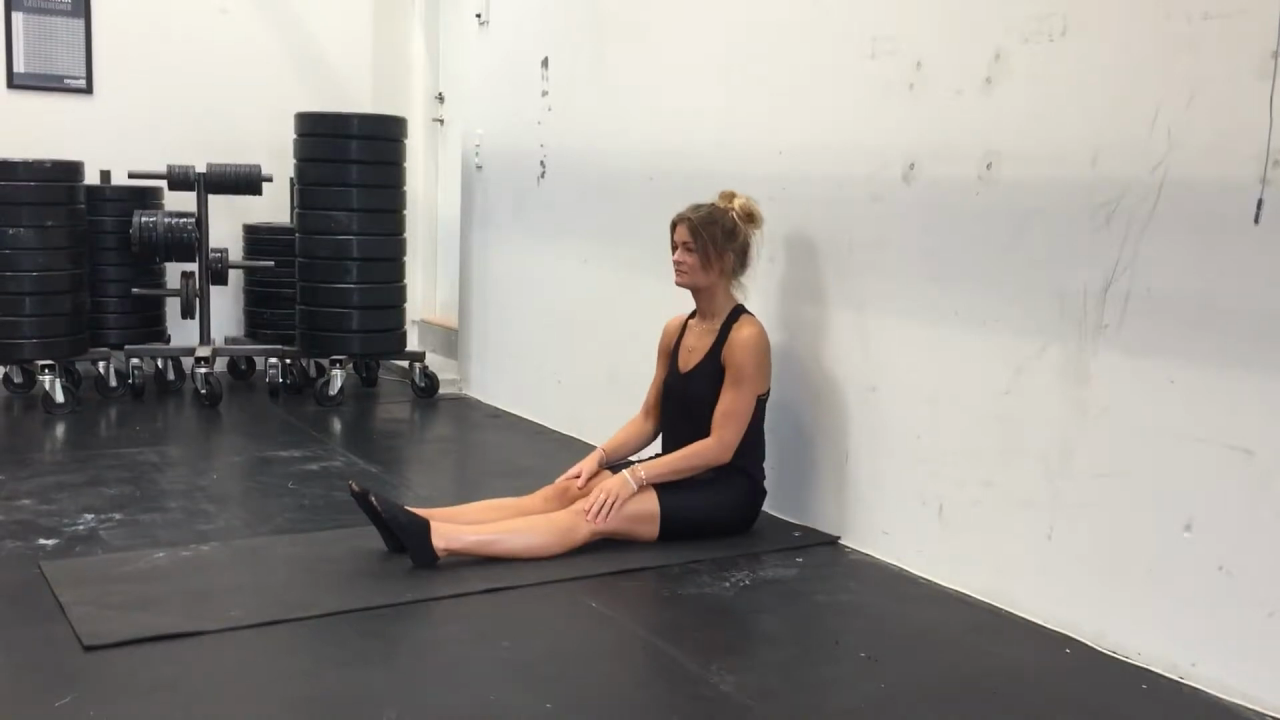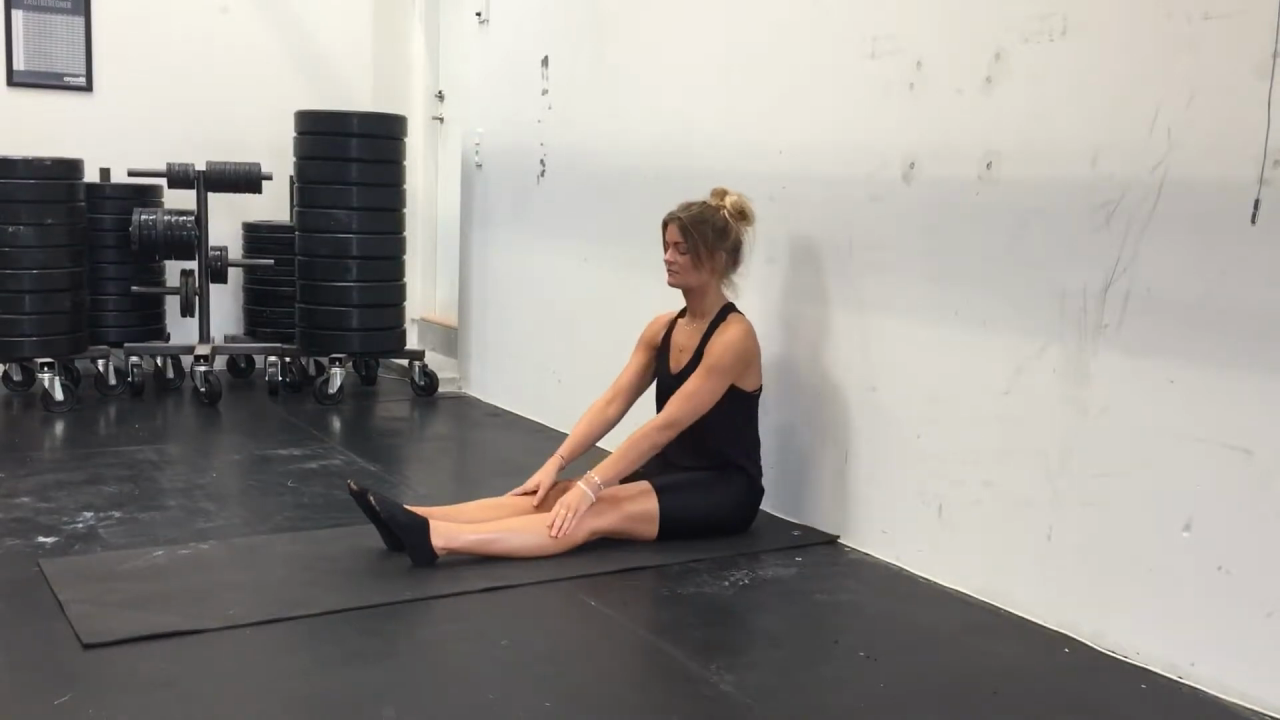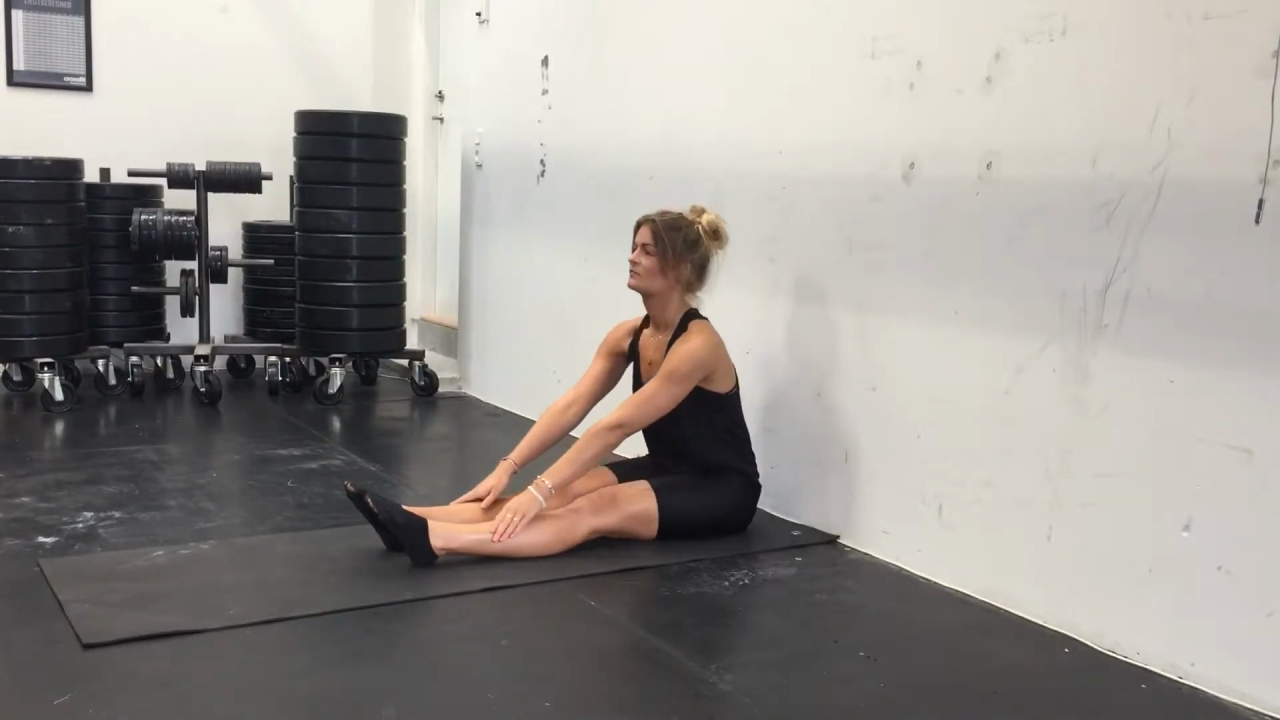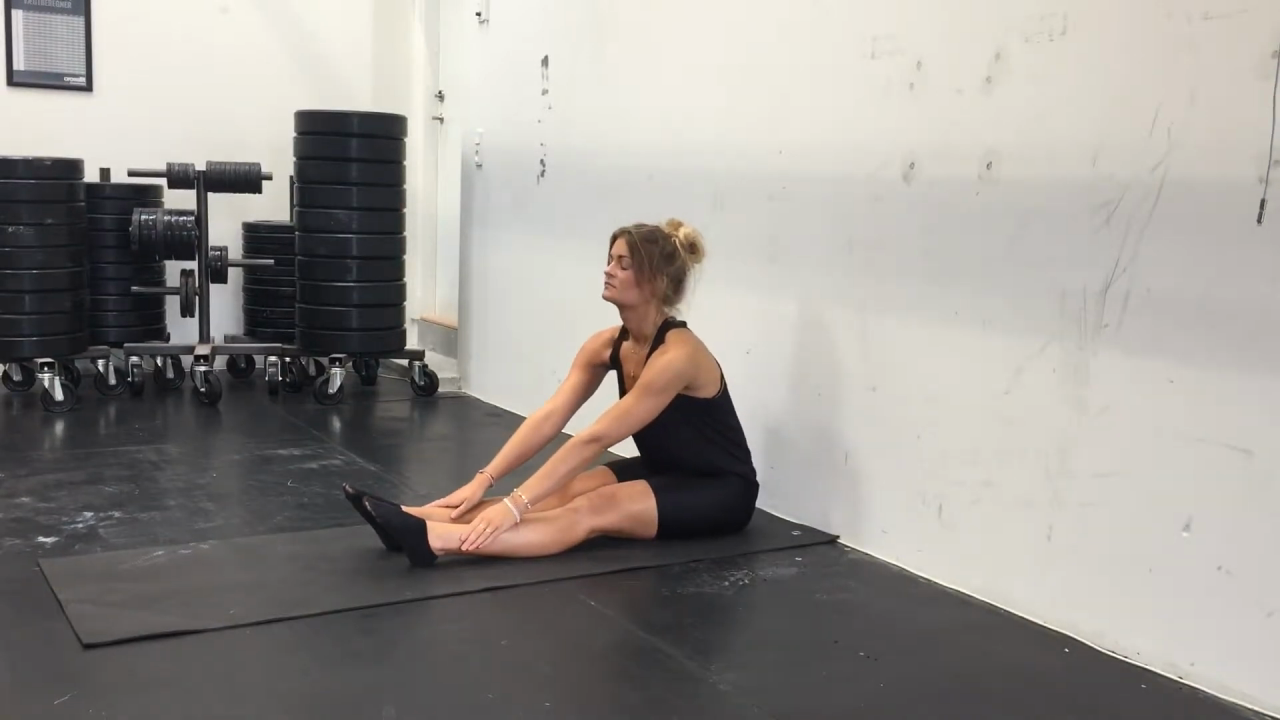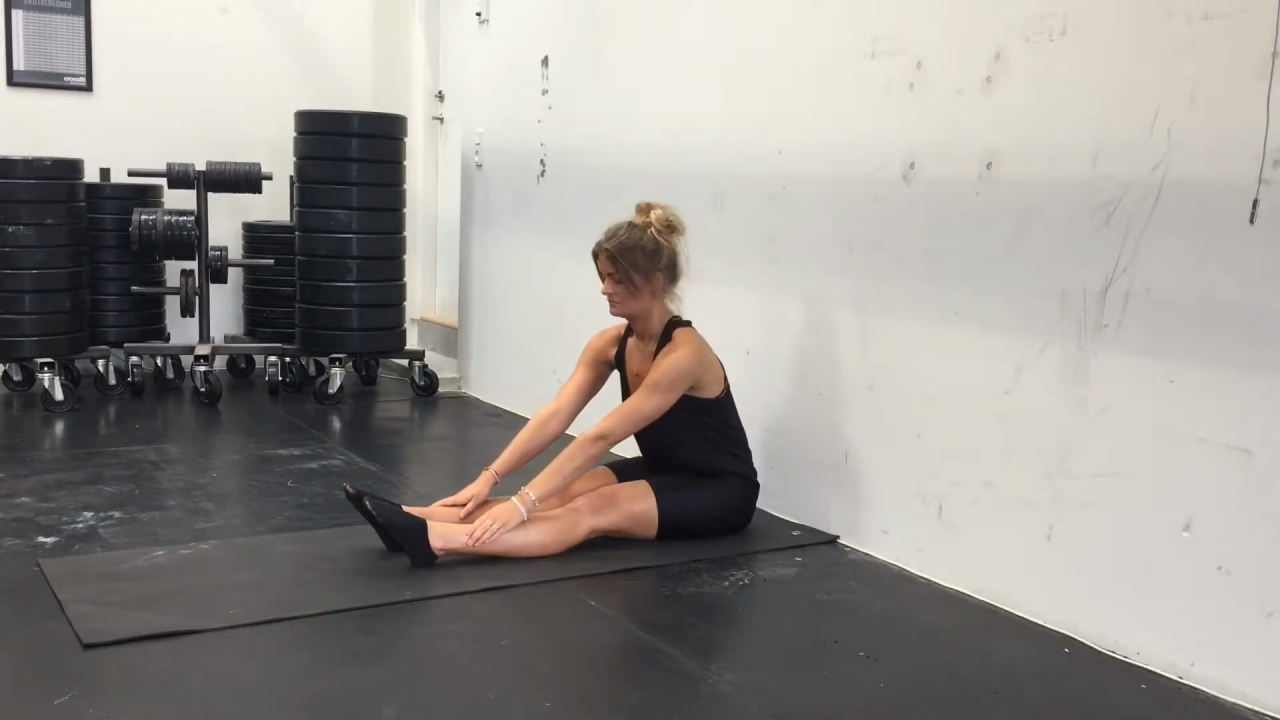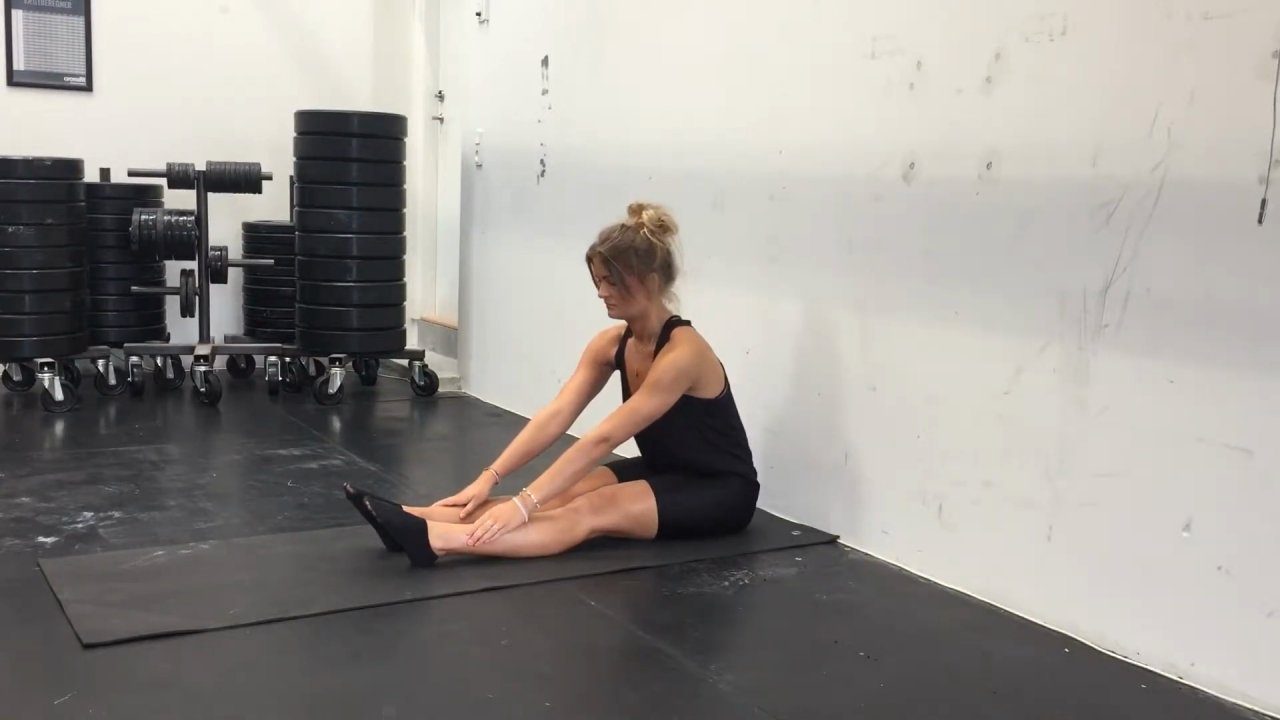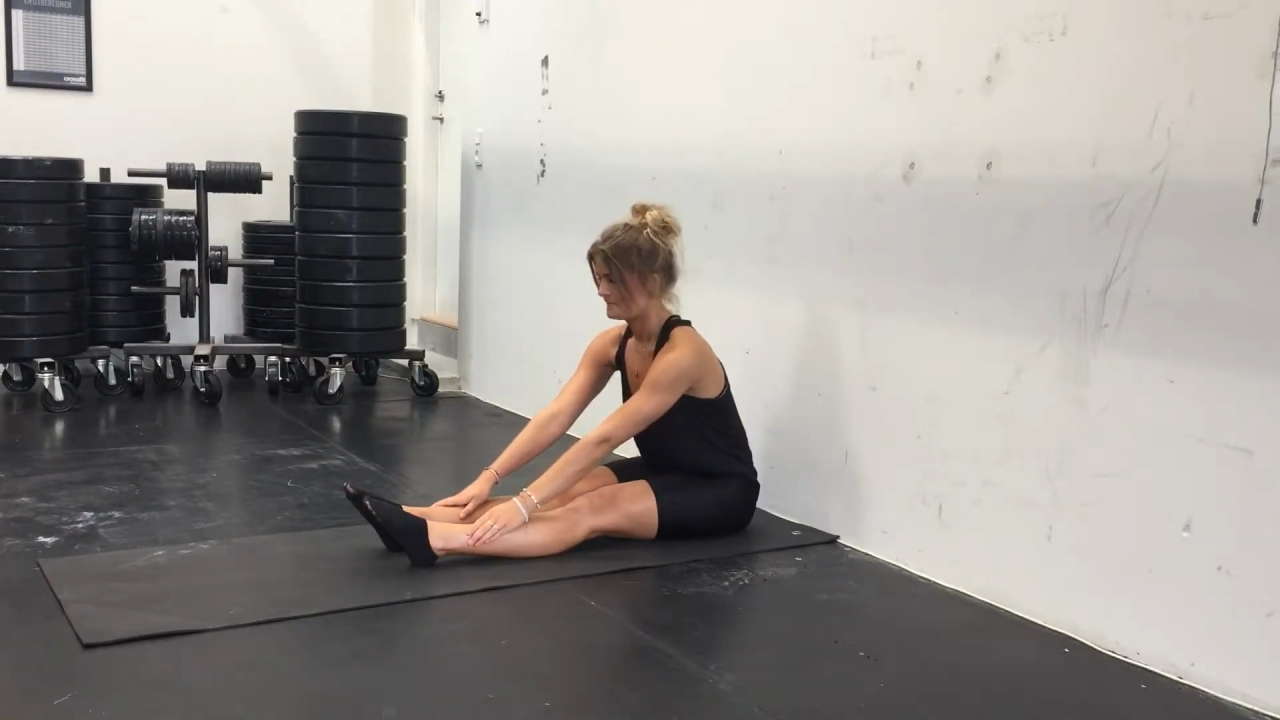
dt=0.7s
person 1, frame 1
left shoulder: (745, 338)
right shoulder: (676, 330)
left elbow: (720, 446)
right elbow: (649, 420)
left wrist: (633, 477)
right wrist: (598, 456)
left hip: (727, 491)
right hip: (678, 474)
left knee: (595, 515)
right knee: (562, 493)
left ankle: (437, 540)
right ankle: (419, 524)
person 1, frame 2
left shoulder: (733, 336)
right shoulder: (663, 327)
left elbow: (666, 425)
right elbow: (611, 403)
left wrist: (589, 487)
right wrist: (556, 463)
left hip: (724, 490)
right hip: (671, 470)
left knee: (597, 513)
right knee: (555, 496)
left ankle: (437, 540)
right ankle: (414, 520)
person 1, frame 3
left shoulder: (697, 344)
right shoulder: (629, 335)
left elbow: (616, 426)
right elbow: (571, 406)
left wrist: (540, 491)
right wrist: (507, 468)
left hip: (721, 490)
right hip: (665, 469)
left knee: (593, 510)
right knee: (567, 491)
left ankle: (434, 540)
right ankle: (413, 522)
person 1, frame 4
left shoulder: (677, 354)
right shoulder: (607, 344)
left elbow: (594, 439)
right elbow: (548, 418)
left wrist: (515, 504)
right wrist: (483, 480)
left hip: (719, 491)
right hip: (662, 470)
left knee: (590, 511)
right knee: (563, 493)
left ankle: (433, 540)
right ankle: (413, 521)
person 1, frame 5
left shoulder: (684, 353)
right shoulder: (611, 342)
left elbow: (601, 436)
right elbow: (554, 415)
left wrist: (523, 503)
right wrist: (489, 478)
left hip: (720, 490)
right hip: (661, 470)
left knee: (589, 512)
right knee: (564, 493)
left ankle: (431, 538)
right ankle: (415, 520)
person 1, frame 6
left shoulder: (683, 352)
right shoulder: (611, 342)
left elbow: (603, 438)
right elbow: (554, 416)
left wrist: (525, 503)
right wrist: (489, 477)
left hip: (720, 490)
right hip: (661, 470)
left knee: (588, 512)
right knee: (564, 494)
left ankle: (433, 539)
right ankle: (419, 522)
person 1, frame 7
left shoulder: (682, 352)
right shoulder: (612, 343)
left elbow: (604, 439)
right elbow: (555, 417)
left wrist: (525, 504)
right wrist: (489, 478)
left hip: (721, 491)
right hip: (661, 471)
left knee: (589, 512)
right knee: (564, 494)
left ankle: (431, 539)
right ankle: (414, 520)
